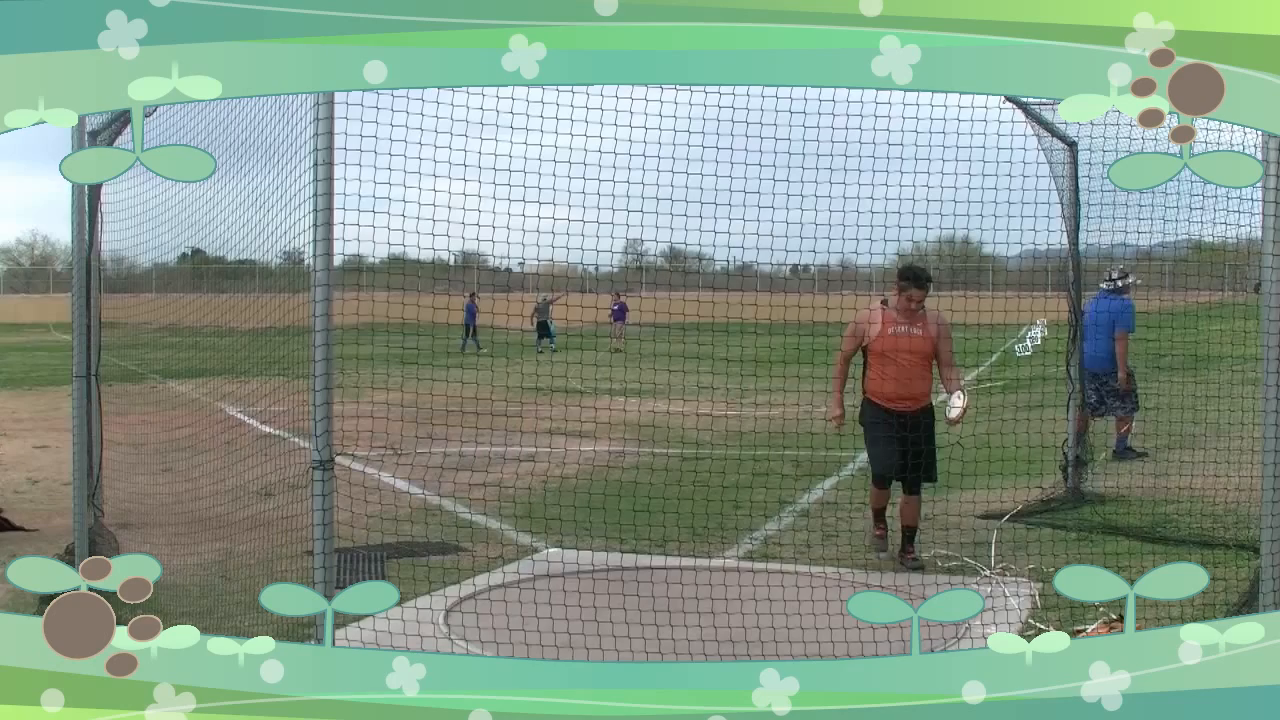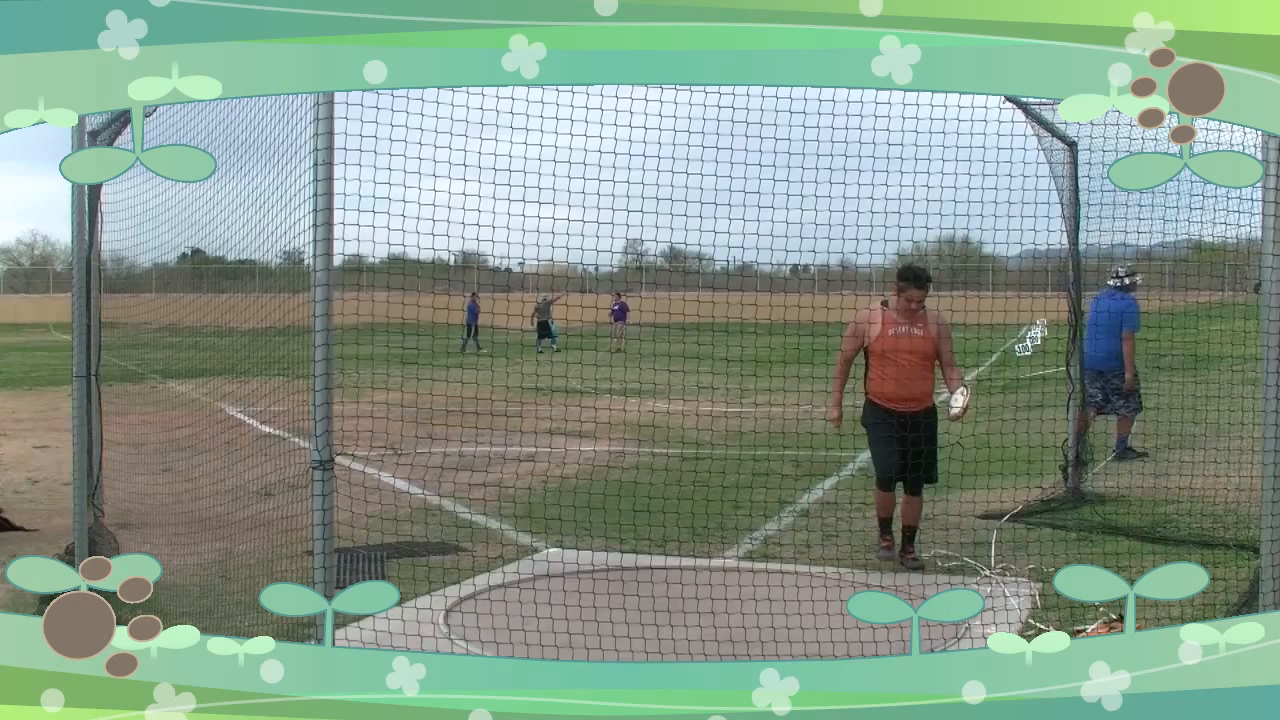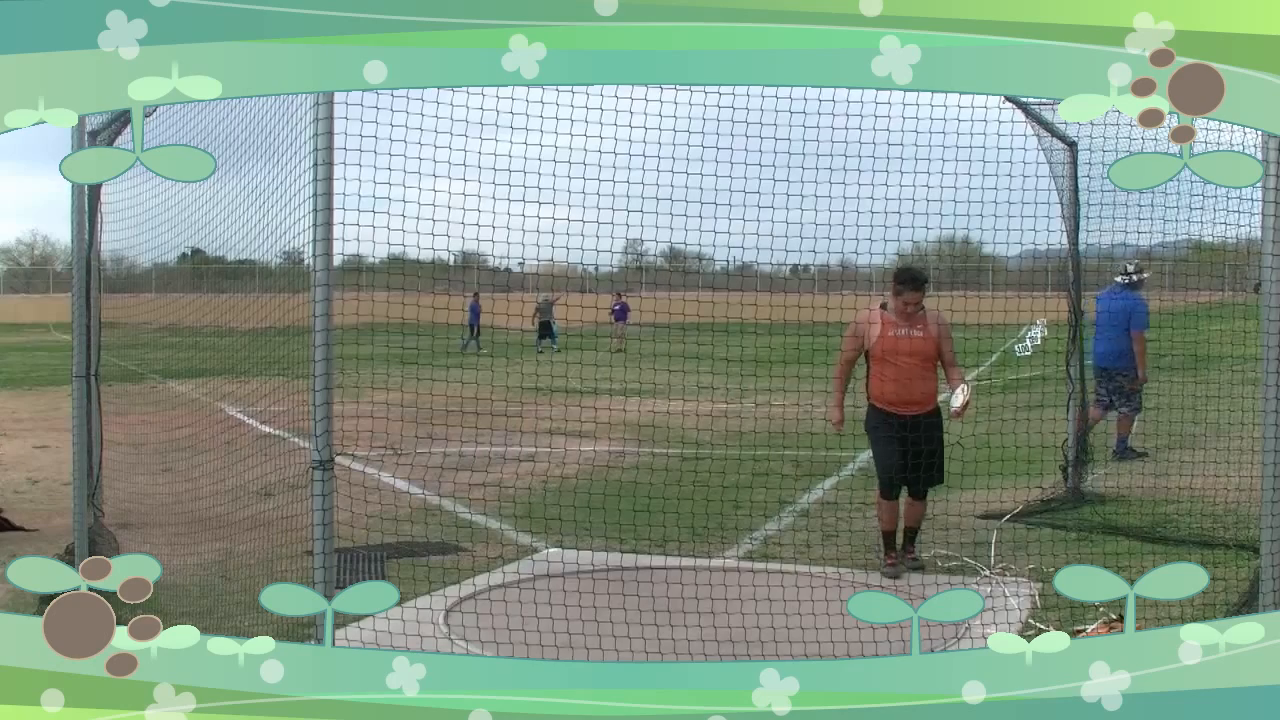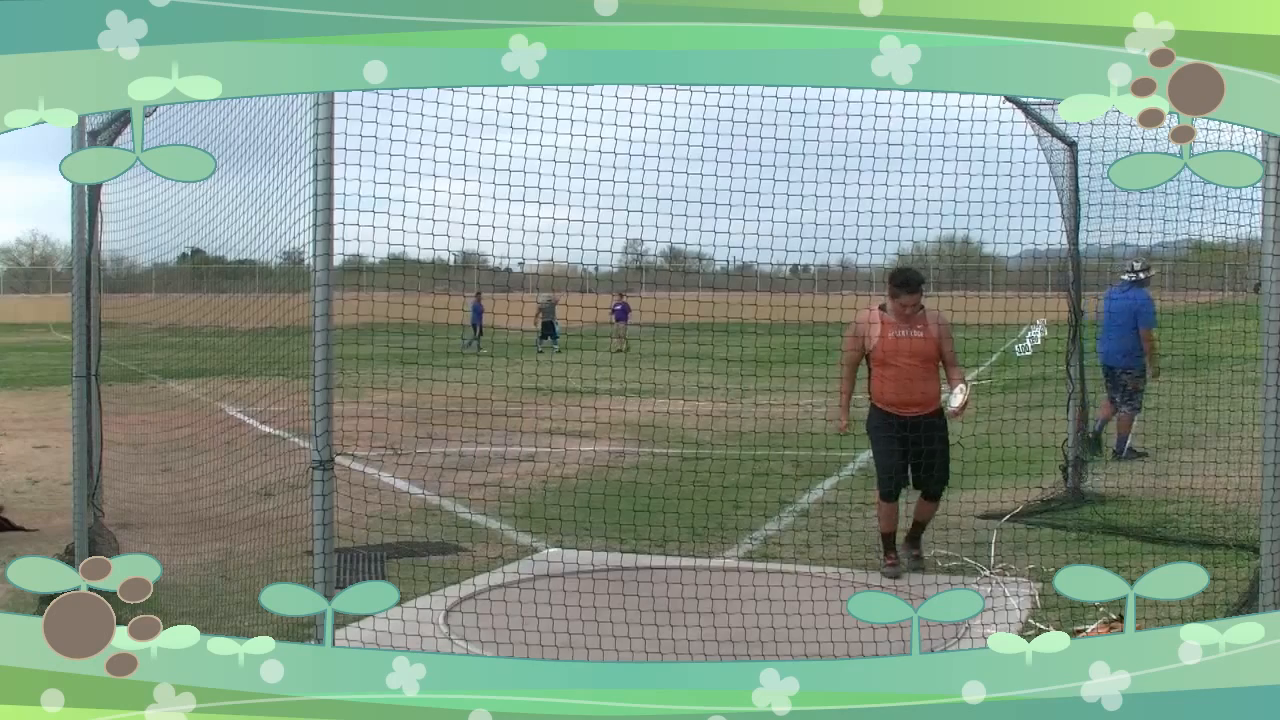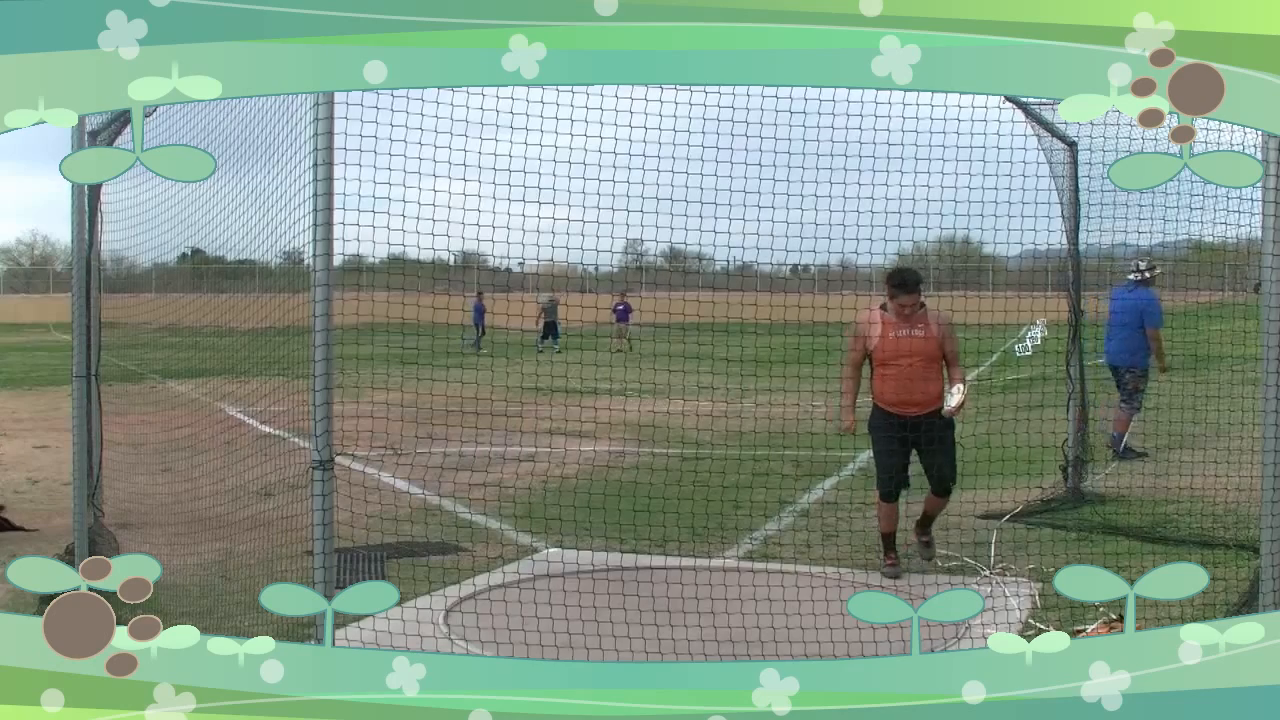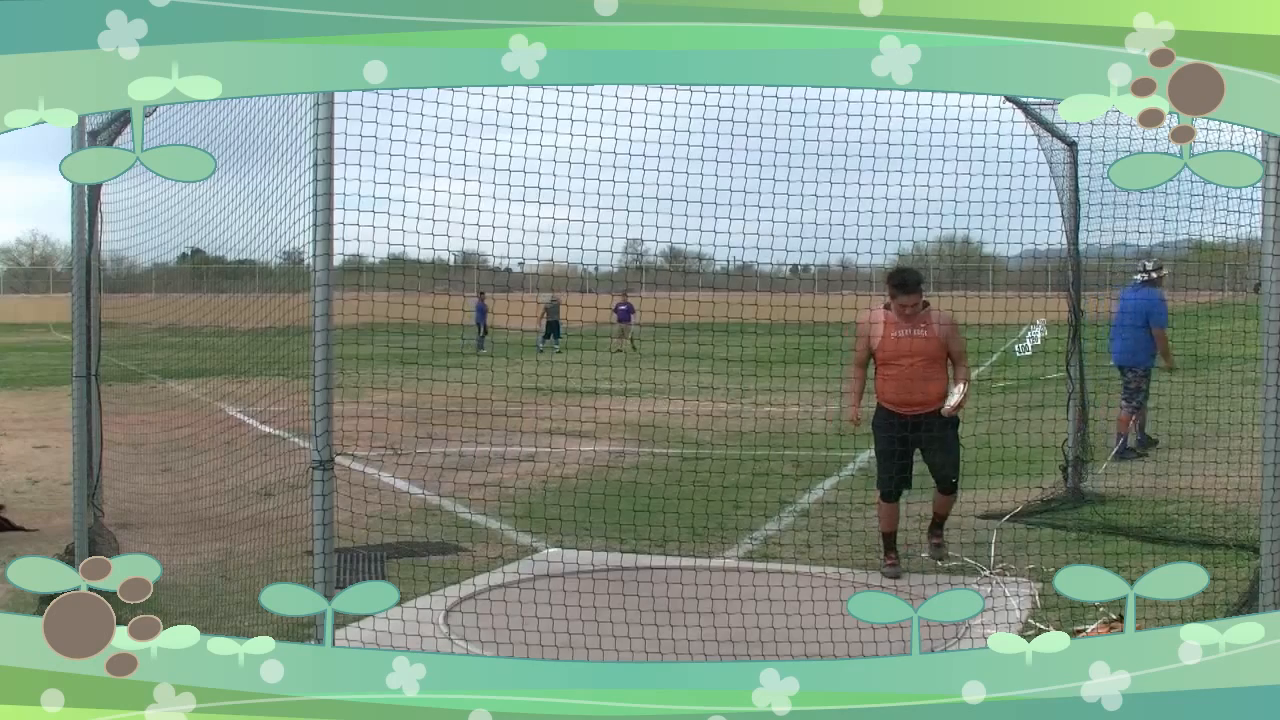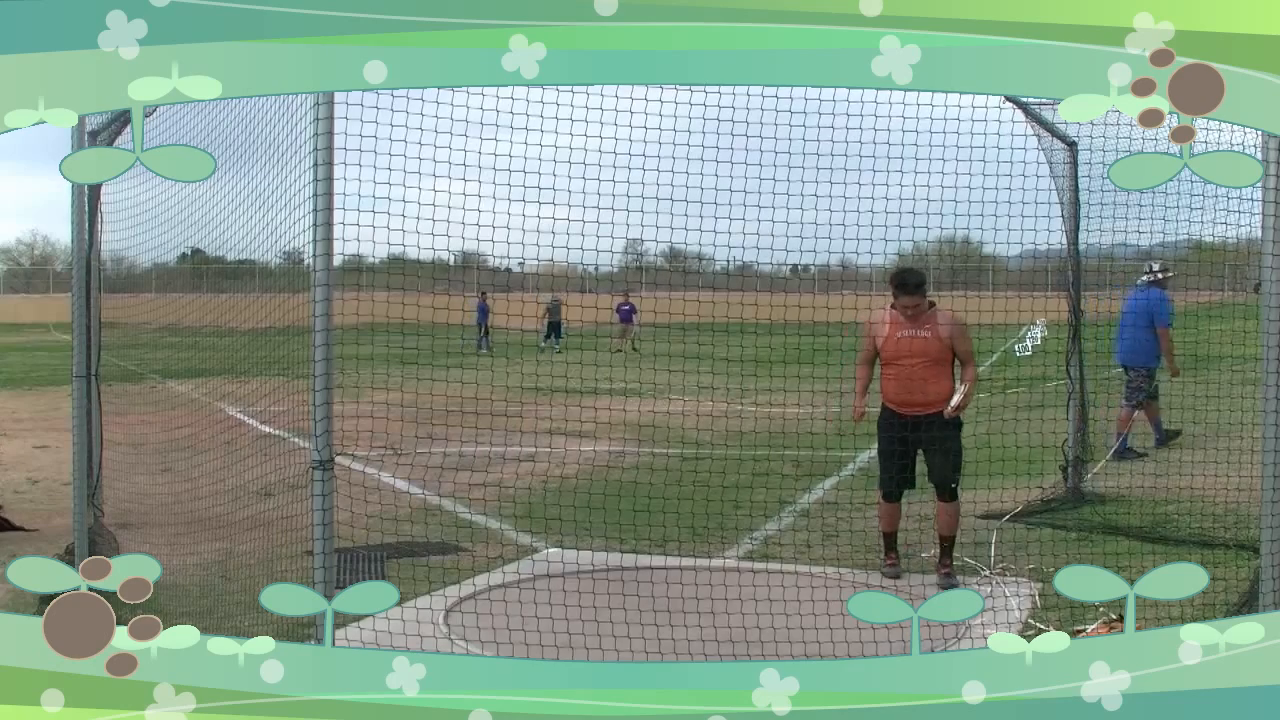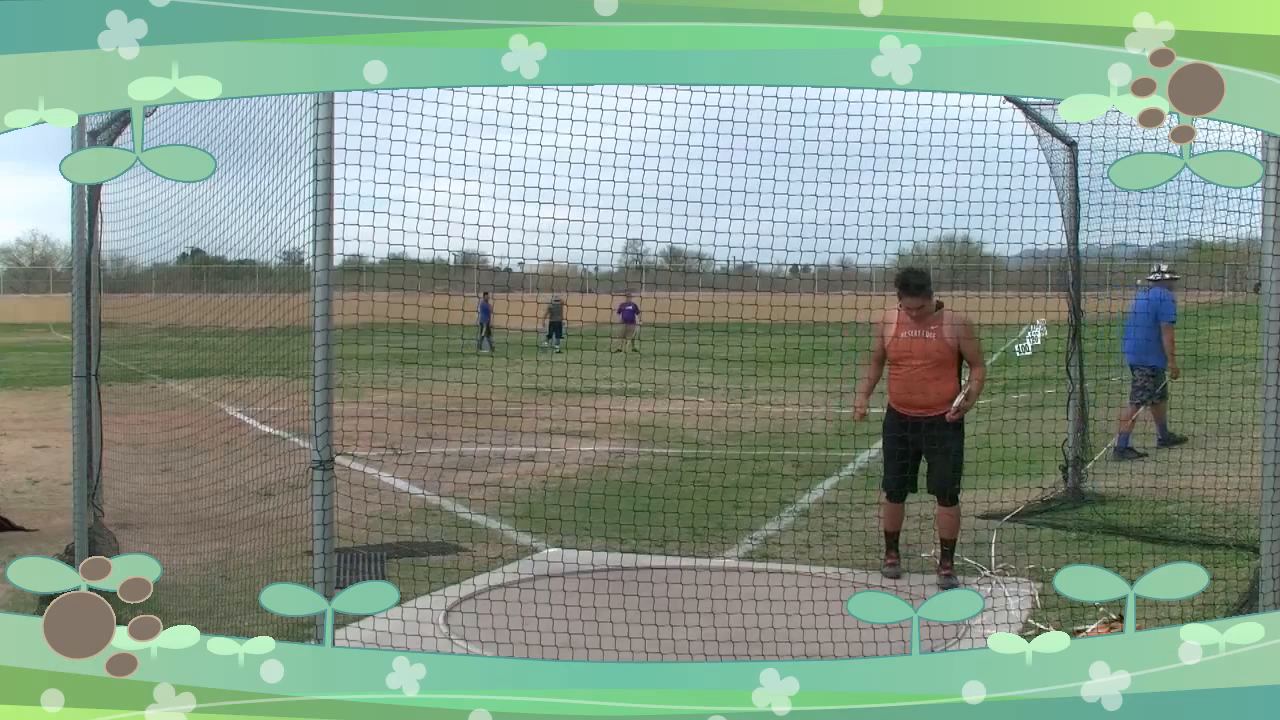
dt=0.1s
person 1, frame 1
left shoulder: (936, 322)
right shoulder: (868, 318)
left elbow: (948, 366)
right elbow: (843, 359)
left wrist: (958, 396)
right wrist: (837, 402)
left hip: (920, 414)
right hip: (879, 412)
left knee: (913, 484)
right knee: (883, 472)
left ankle: (908, 548)
right ankle: (878, 523)
person 1, frame 2
left shoulder: (937, 322)
right shoulder: (868, 319)
left elbow: (949, 366)
right elbow: (844, 360)
left wrist: (960, 394)
right wrist: (836, 403)
left hip: (922, 415)
right hip: (881, 413)
left knee: (915, 485)
right knee: (886, 475)
left ankle: (908, 547)
right ankle: (885, 535)
person 1, frame 3
left shoulder: (936, 322)
right shoulder: (866, 321)
left elbow: (951, 365)
right elbow: (845, 364)
right wrist: (837, 405)
left hip: (926, 418)
right hip: (884, 418)
left knee: (919, 488)
right knee: (889, 484)
left ankle: (909, 547)
right ankle: (890, 552)
person 1, frame 4
left shoulder: (936, 322)
right shoulder: (866, 322)
left elbow: (952, 365)
right elbow: (849, 366)
right wrist: (844, 409)
left hip: (930, 418)
right hip: (885, 419)
left knee: (934, 489)
right knee: (889, 487)
left ankle: (914, 540)
right ankle: (889, 554)
person 1, frame 5
left shoulder: (938, 321)
right shoulder: (867, 323)
left elbow: (954, 364)
right elbow: (853, 366)
right wrist: (848, 408)
left hip: (933, 418)
right hip: (887, 419)
left knee: (944, 484)
right knee: (889, 489)
left ankle: (924, 528)
right ankle: (889, 554)
person 1, frame 6
left shoulder: (942, 321)
right shoulder: (871, 322)
left elbow: (960, 362)
right elbow: (860, 365)
left wrist: (960, 394)
right wrist: (855, 403)
left hip: (936, 417)
right hip: (890, 418)
left knee: (948, 482)
right knee: (889, 489)
left ankle: (936, 530)
right ankle: (890, 554)
person 1, frame 7
left shoulder: (948, 322)
right shoulder: (878, 321)
left elbow: (969, 363)
right elbow: (865, 362)
left wrist: (964, 397)
right wrist: (859, 397)
left hip: (939, 419)
right hip: (894, 418)
left knee: (947, 488)
right knee: (890, 490)
left ankle: (945, 562)
right ankle: (890, 554)
person 1, frame 8
left shoulder: (956, 323)
right shoulder: (888, 322)
left elbow: (978, 365)
right elbow: (876, 360)
left wrist: (968, 400)
right wrist: (863, 397)
left hip: (943, 422)
right hip: (899, 419)
left knee: (946, 492)
right knee: (894, 490)
left ankle: (946, 564)
right ankle: (891, 553)
person 2, frame 1
left shoulder: (1092, 302)
right shoulder: (1125, 304)
right elbow: (1121, 340)
right wrist: (1122, 371)
left hip: (1087, 362)
right hip: (1110, 364)
left knee: (1088, 407)
right knee: (1126, 406)
right ankle: (1121, 449)
person 2, frame 2
left shoulder: (1098, 299)
right shoulder: (1129, 303)
right elbow: (1127, 339)
right wrist: (1129, 371)
left hip: (1091, 360)
right hip: (1115, 362)
left knee: (1091, 406)
right knee: (1129, 405)
right ankle: (1121, 449)
person 2, frame 3
left shoulder: (1103, 295)
right shoulder: (1137, 301)
right elbow: (1137, 338)
right wrist: (1142, 368)
left hip: (1100, 357)
right hip: (1123, 360)
left knee: (1101, 402)
right knee: (1128, 405)
right ankle: (1121, 449)
person 2, frame 4
left shoulder: (1110, 293)
right shoulder: (1144, 299)
right elbow: (1146, 336)
right wrist: (1152, 364)
left hip: (1106, 355)
right hip: (1129, 359)
left knee: (1114, 399)
right knee: (1130, 404)
left ankle: (1096, 433)
right ankle: (1121, 449)
person 2, frame 5
left shoulder: (1117, 292)
right shoulder: (1150, 298)
right elbow: (1153, 334)
right wrist: (1161, 360)
left hip: (1113, 353)
right hip: (1134, 357)
left knee: (1127, 399)
right knee: (1130, 403)
left ankle: (1116, 438)
right ankle: (1120, 448)
person 2, frame 6
left shoulder: (1126, 293)
right shoulder: (1156, 298)
right elbow: (1159, 334)
right wrist: (1168, 359)
left hip: (1119, 353)
right hip: (1139, 357)
left knee: (1135, 398)
right knee: (1131, 403)
left ankle: (1142, 438)
right ankle: (1121, 448)
person 2, frame 7
left shoulder: (1134, 293)
right shoulder: (1161, 297)
right elbow: (1163, 333)
right wrist: (1172, 362)
left hip: (1126, 353)
right hip: (1143, 357)
left knee: (1150, 395)
right knee: (1132, 402)
left ankle: (1160, 435)
right ankle: (1120, 447)
person 2, frame 8
left shoulder: (1142, 295)
right shoulder: (1165, 297)
right elbow: (1166, 331)
right wrist: (1172, 362)
left hip: (1134, 353)
right hip: (1149, 356)
left knee: (1159, 396)
right knee: (1136, 401)
left ankle: (1164, 436)
right ankle: (1121, 447)
